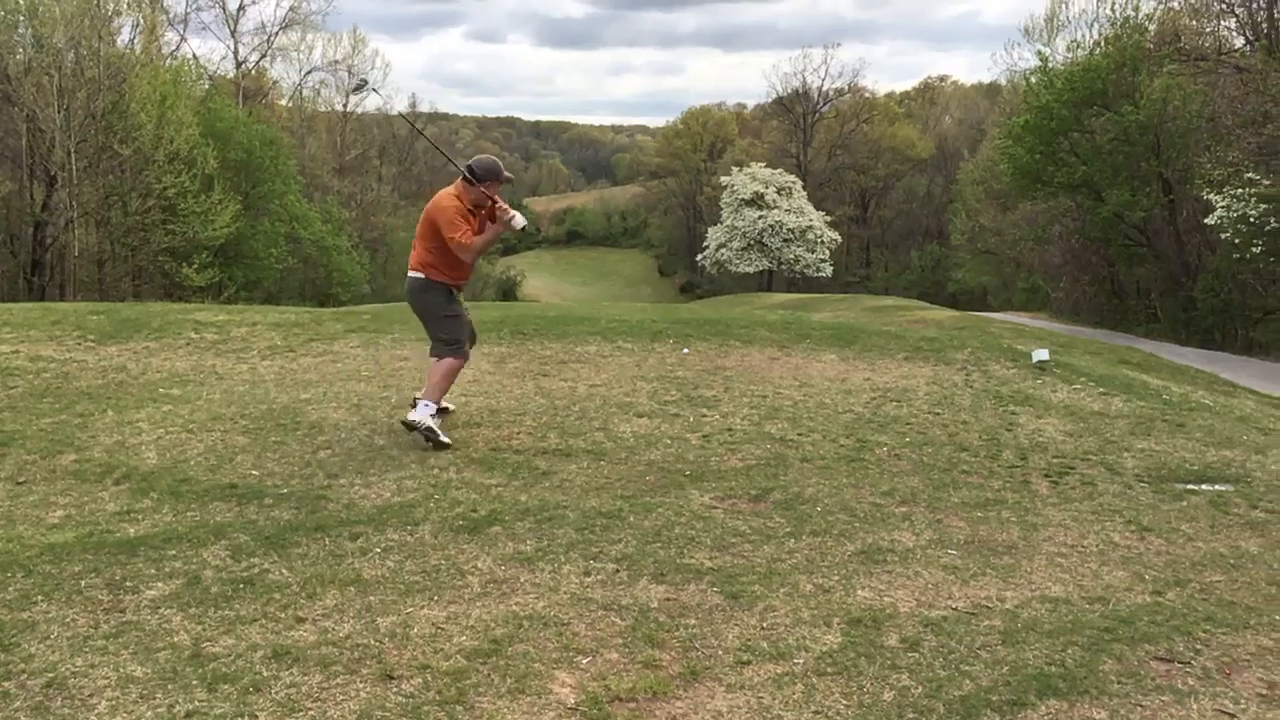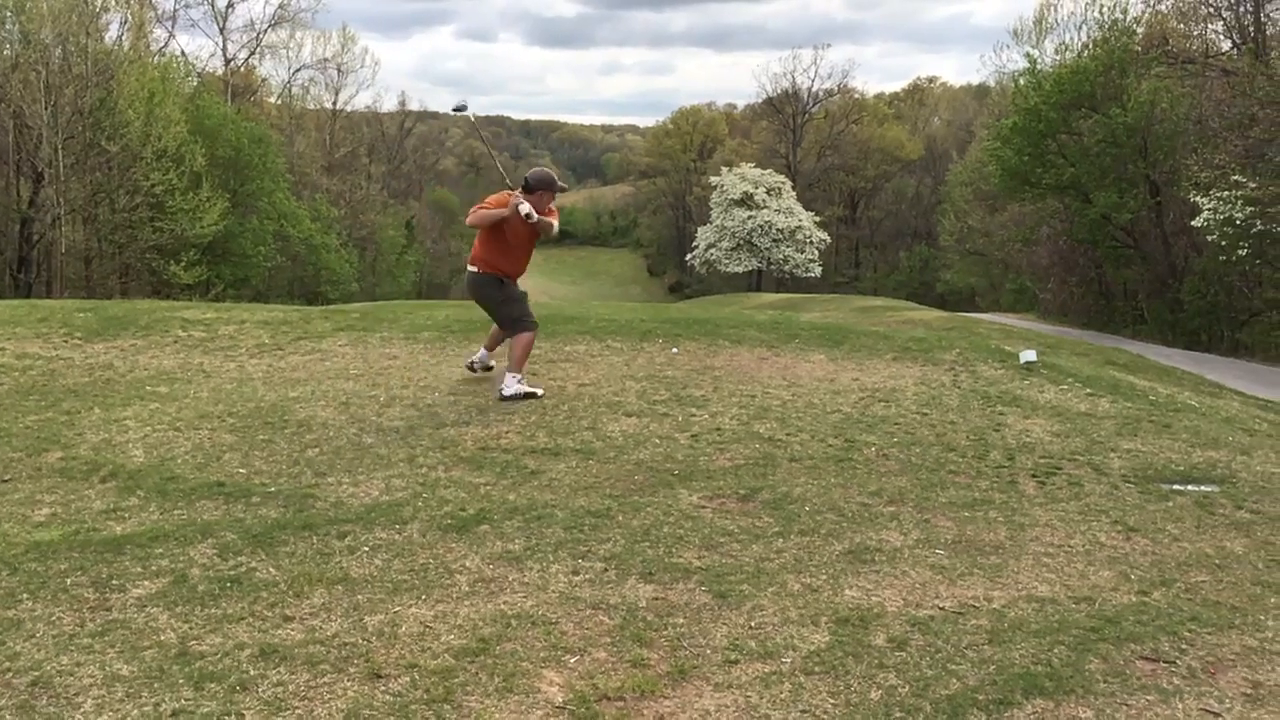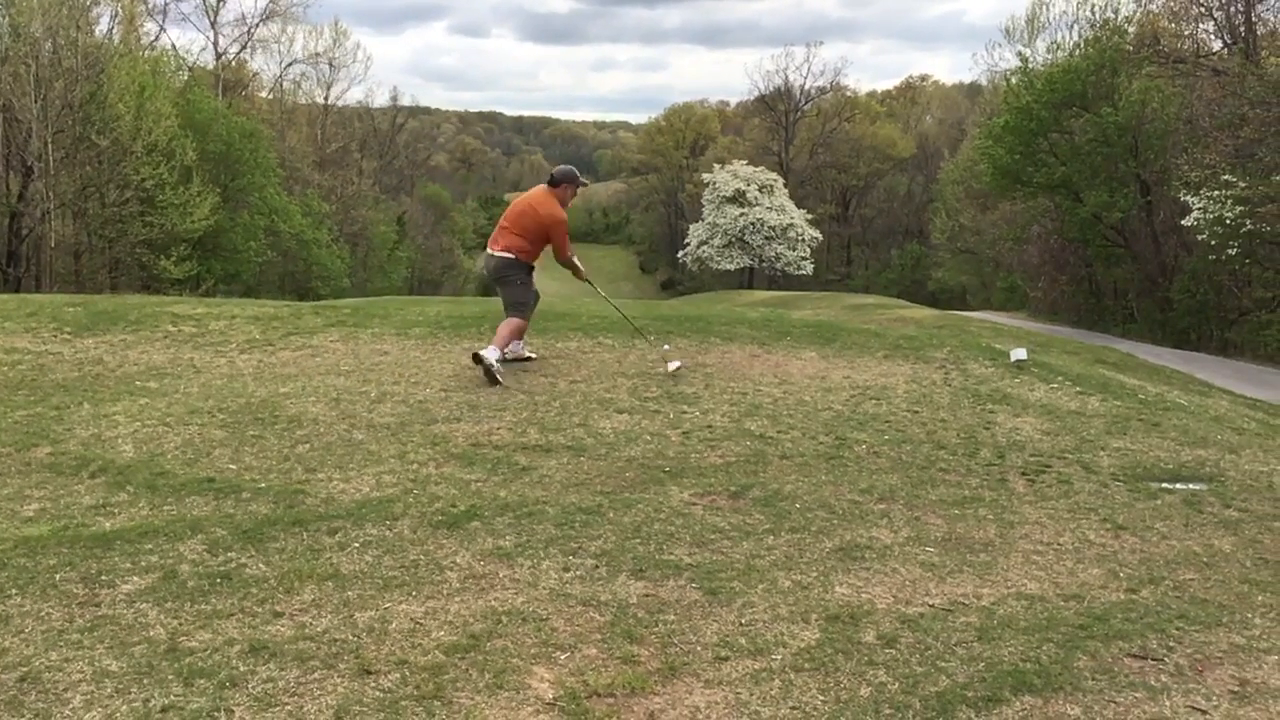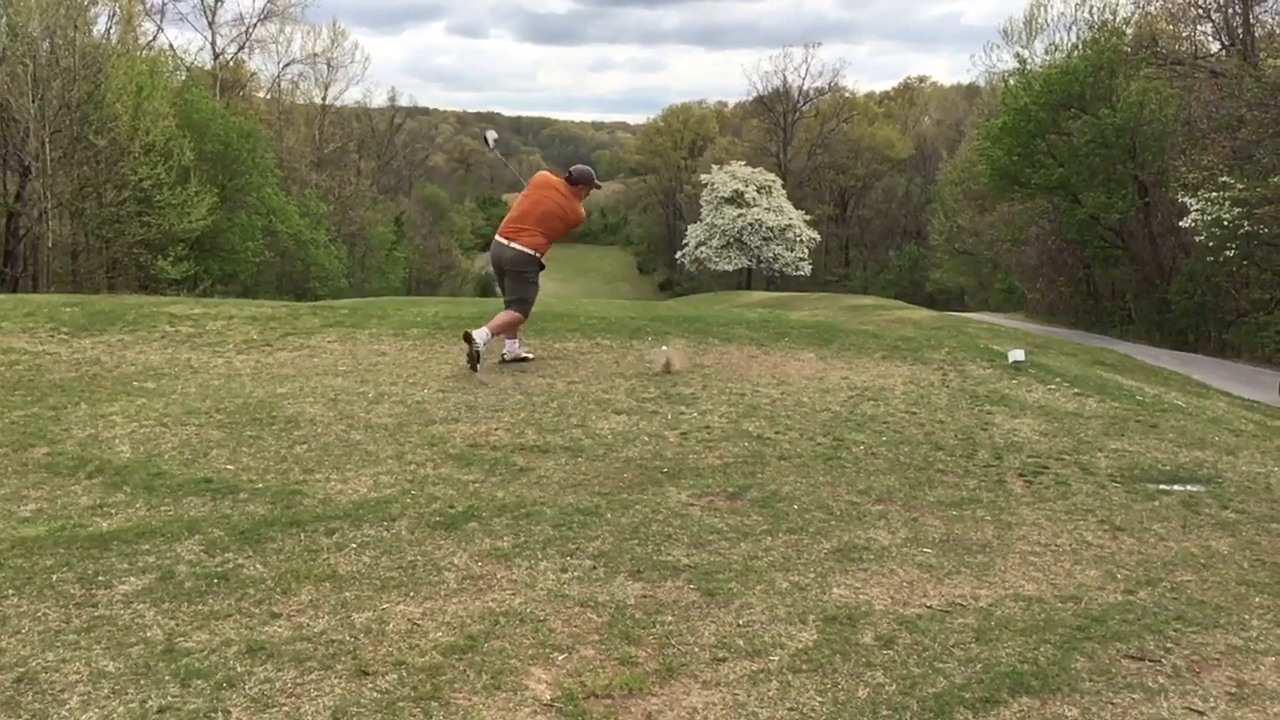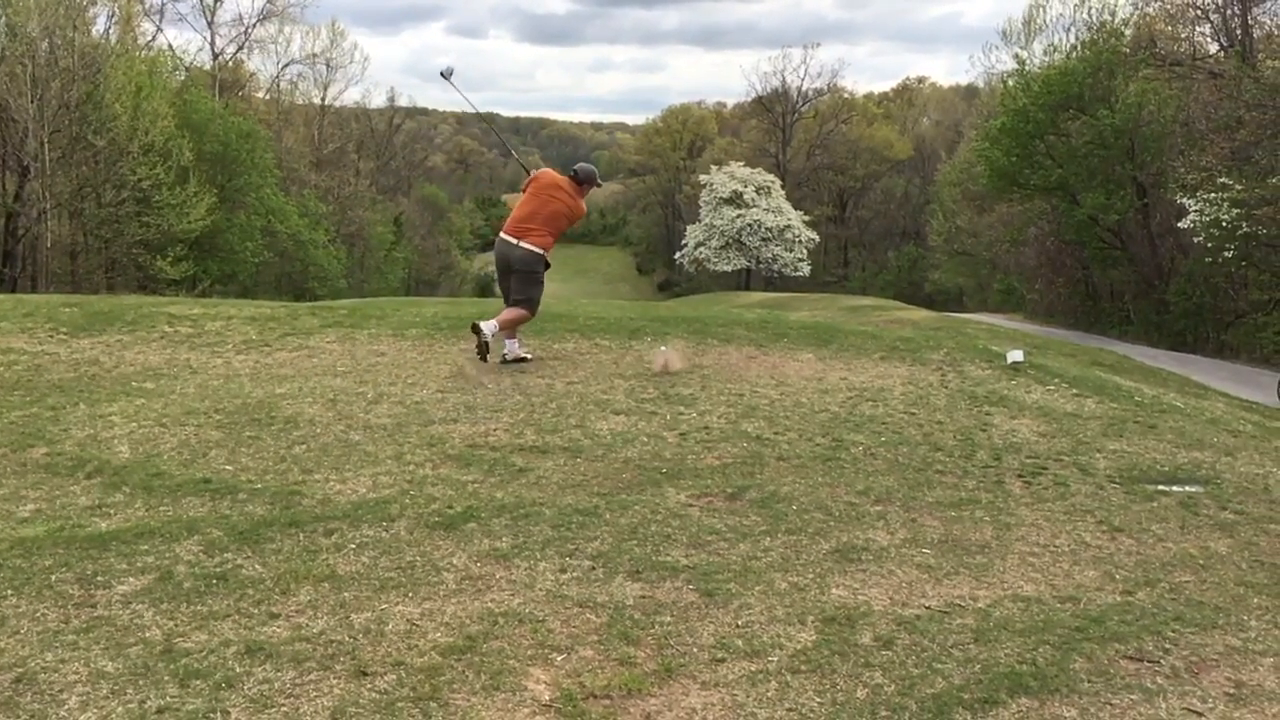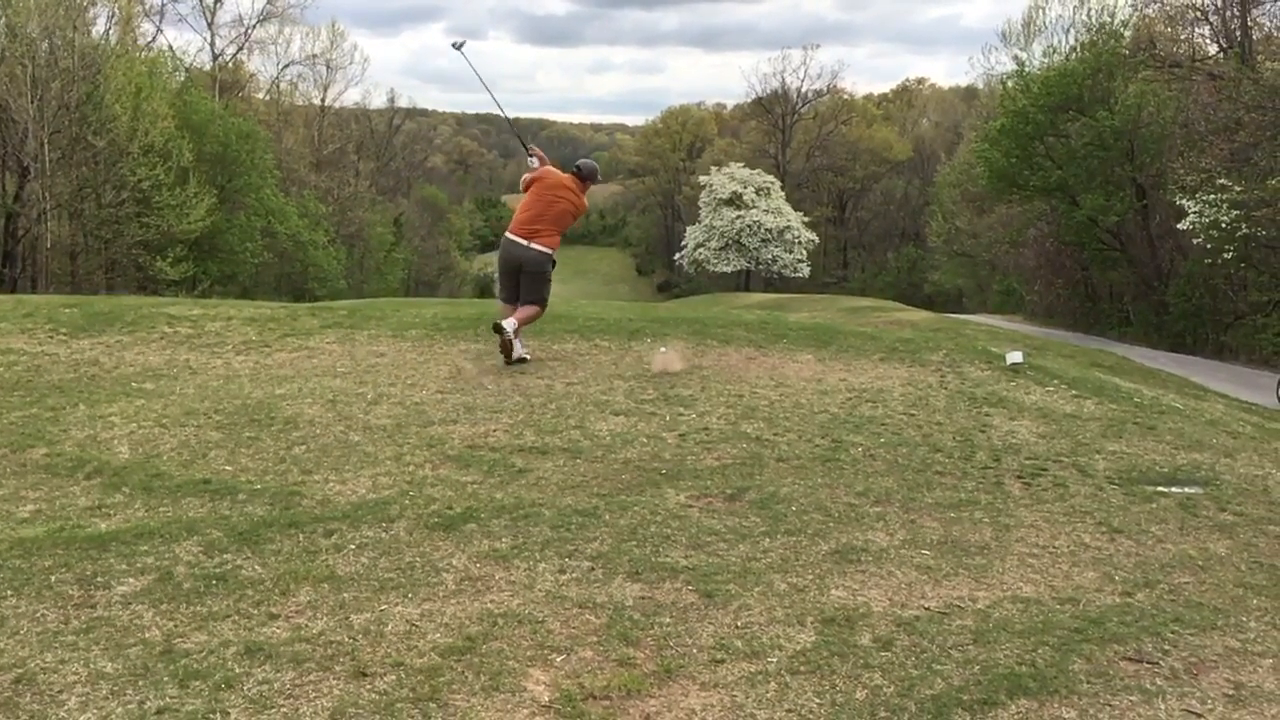
dt=0.4s
person 1, frame 1
left shoulder: (481, 201)
right shoulder: (448, 205)
left elbow: (509, 216)
right elbow: (469, 253)
left wrist: (510, 217)
right wrist: (498, 228)
left hip: (438, 287)
right hip: (431, 288)
left knee: (462, 339)
right knee: (455, 351)
left ankle: (428, 399)
right ankle: (423, 415)
person 1, frame 2
left shoulder: (545, 210)
right shoulder: (500, 201)
left elbow: (550, 229)
right elbow: (472, 221)
left wrist: (533, 216)
right wrist: (508, 213)
left hip: (500, 277)
right hip: (486, 278)
left knee: (512, 321)
right knee: (525, 327)
left ankle: (481, 357)
right ankle: (511, 385)
person 1, frame 3
left shoulder: (541, 191)
right shoulder: (556, 214)
right elbow: (563, 256)
left wrist: (572, 258)
right wrist: (577, 270)
left hip: (496, 257)
right hip: (511, 263)
left knee: (528, 299)
right knee: (518, 313)
left ankle: (514, 348)
right ankle: (491, 354)
person 1, frame 4
left shoulder: (542, 178)
right shoulder: (577, 213)
left hip: (498, 246)
right hip: (523, 257)
left knee: (514, 301)
right knee: (518, 310)
left ankle: (512, 348)
right ankle: (480, 336)
person 1, frame 5
left shoulder: (546, 176)
right shoulder: (579, 209)
left elbow: (525, 189)
left hip: (504, 244)
right hip: (530, 255)
left knee: (512, 301)
right knee: (526, 308)
left ankle: (512, 349)
right ankle: (489, 327)
person 1, frame 6
left shoulder: (548, 174)
right shoulder: (581, 204)
left elbow: (525, 184)
left wrist: (539, 164)
right wrist: (543, 160)
left hip: (511, 243)
right hip: (538, 254)
left knee: (510, 299)
right knee: (535, 305)
left ankle: (514, 349)
right ankle: (509, 324)
